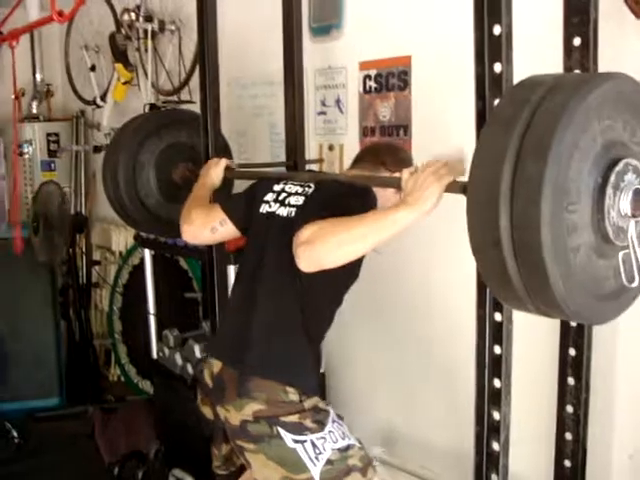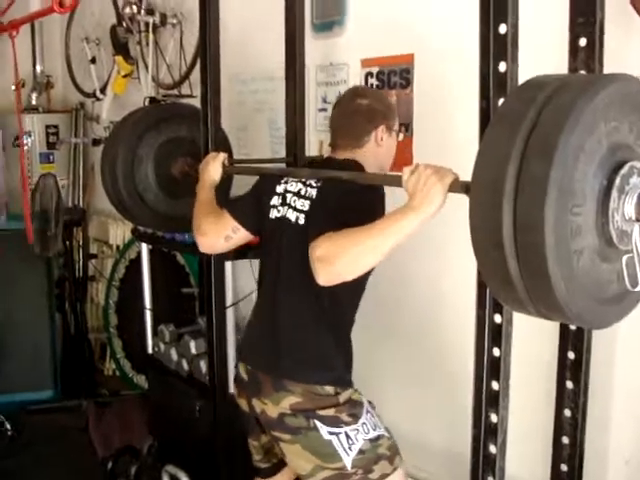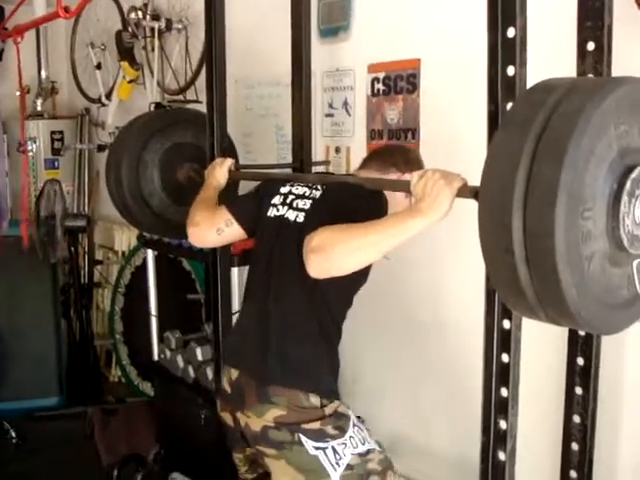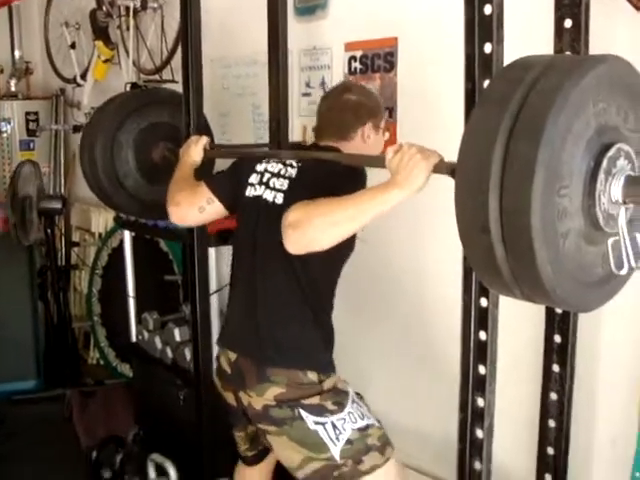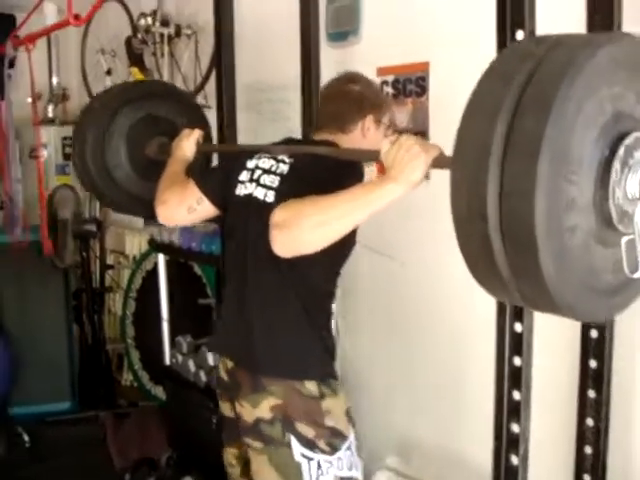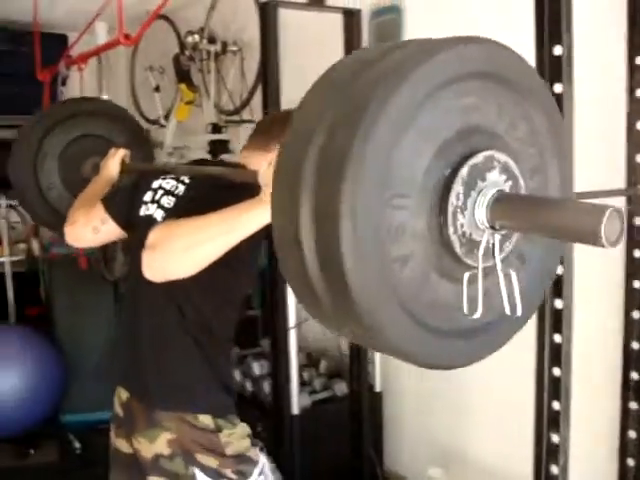
dt=0.7s
person 1, frame 1
left shoulder: (277, 187)
right shoulder: (356, 198)
left elbow: (194, 227)
right elbow: (311, 249)
left wrist: (207, 181)
right wrist: (410, 207)
left hip: (221, 375)
right hip: (273, 393)
person 1, frame 2
left shoulder: (283, 181)
right shoulder: (359, 189)
left elbow: (210, 237)
right elbow: (328, 263)
left wrist: (207, 181)
right wrist: (417, 209)
left hip: (254, 373)
right hip: (307, 389)
person 1, frame 3
left shoulder: (284, 188)
right shoulder: (367, 201)
left elbow: (201, 230)
right elbow: (322, 256)
left wrist: (213, 183)
right wrist: (421, 213)
left hip: (237, 381)
right hip: (291, 400)
person 1, frame 4
left shoulder: (262, 164)
right shoulder: (341, 174)
left elbow: (183, 208)
right elbow: (300, 231)
left wrist: (188, 161)
right wrist: (399, 186)
left hip: (233, 360)
right hip: (288, 374)
person 1, frame 5
left shoulder: (251, 160)
right shoulder: (338, 170)
left elbow: (170, 207)
right elbow: (289, 233)
left wrist: (181, 156)
right wrist: (394, 182)
left hip: (236, 366)
right hip: (289, 384)
person 1, frame 6
left shoulder: (166, 178)
right shoulder: (238, 198)
left elbow: (79, 230)
right elbow: (161, 258)
left wrist: (107, 175)
right wrist: (268, 205)
left hip: (133, 402)
right hip: (187, 419)
